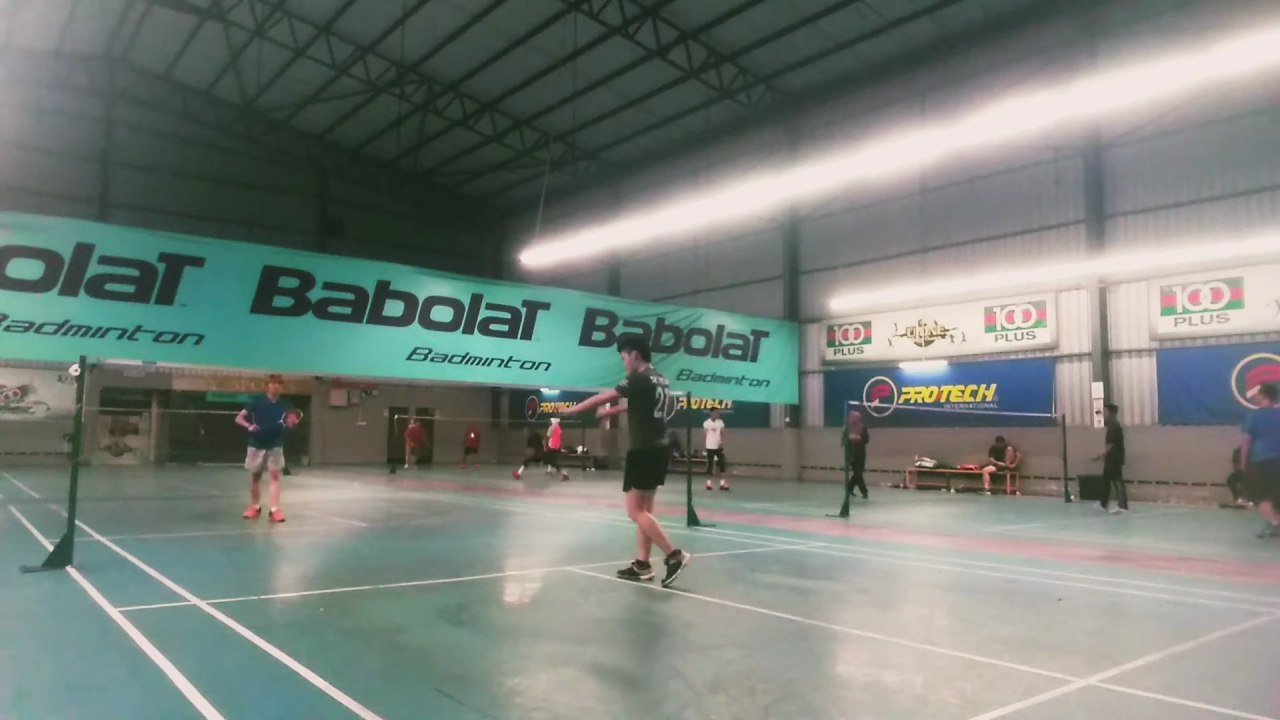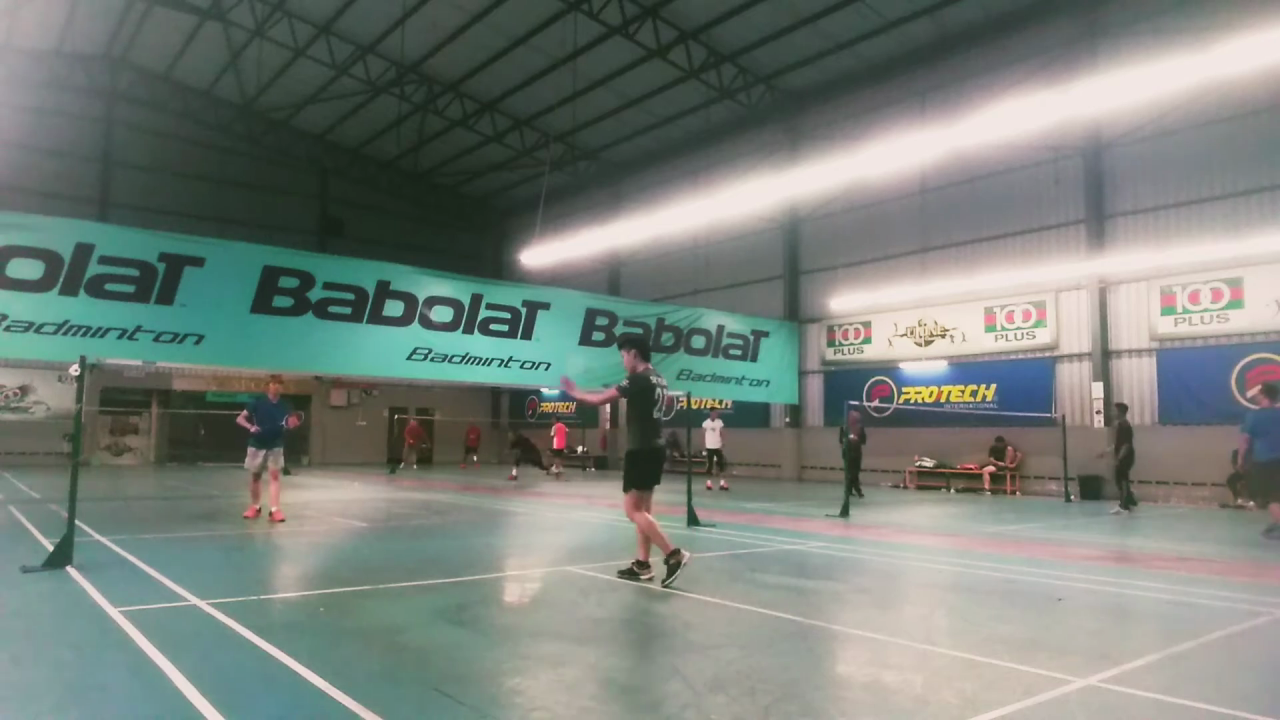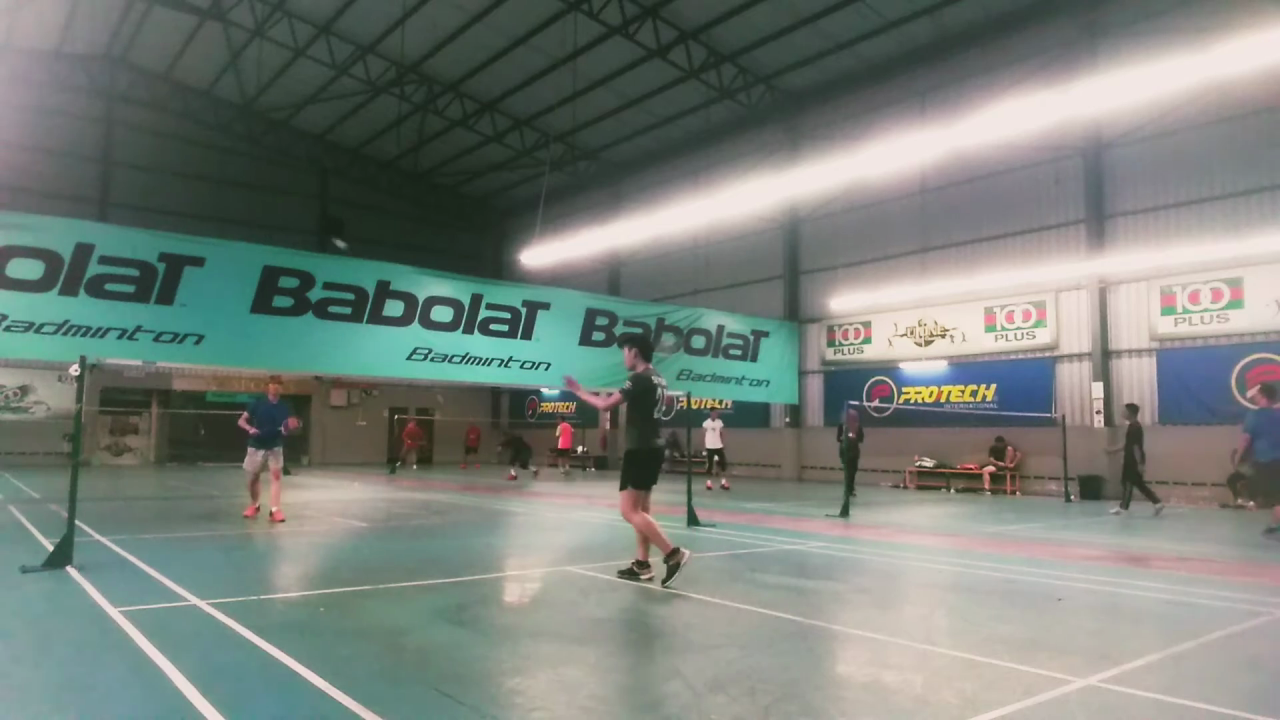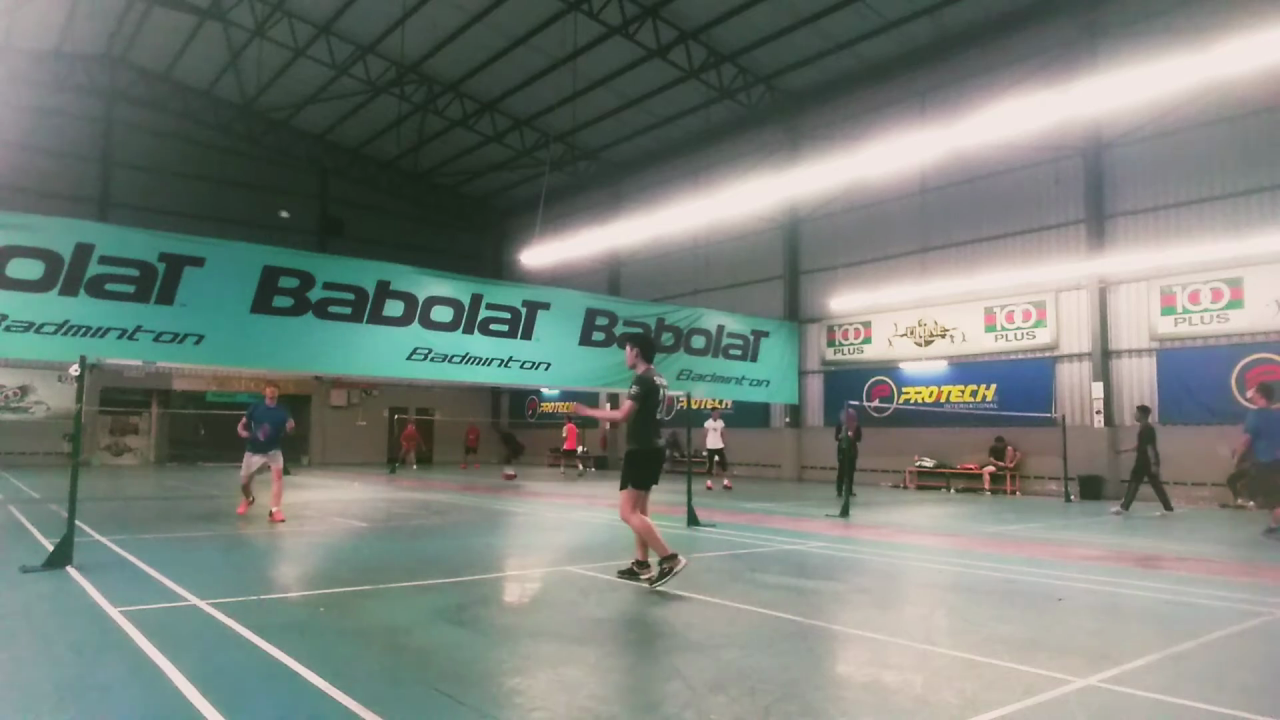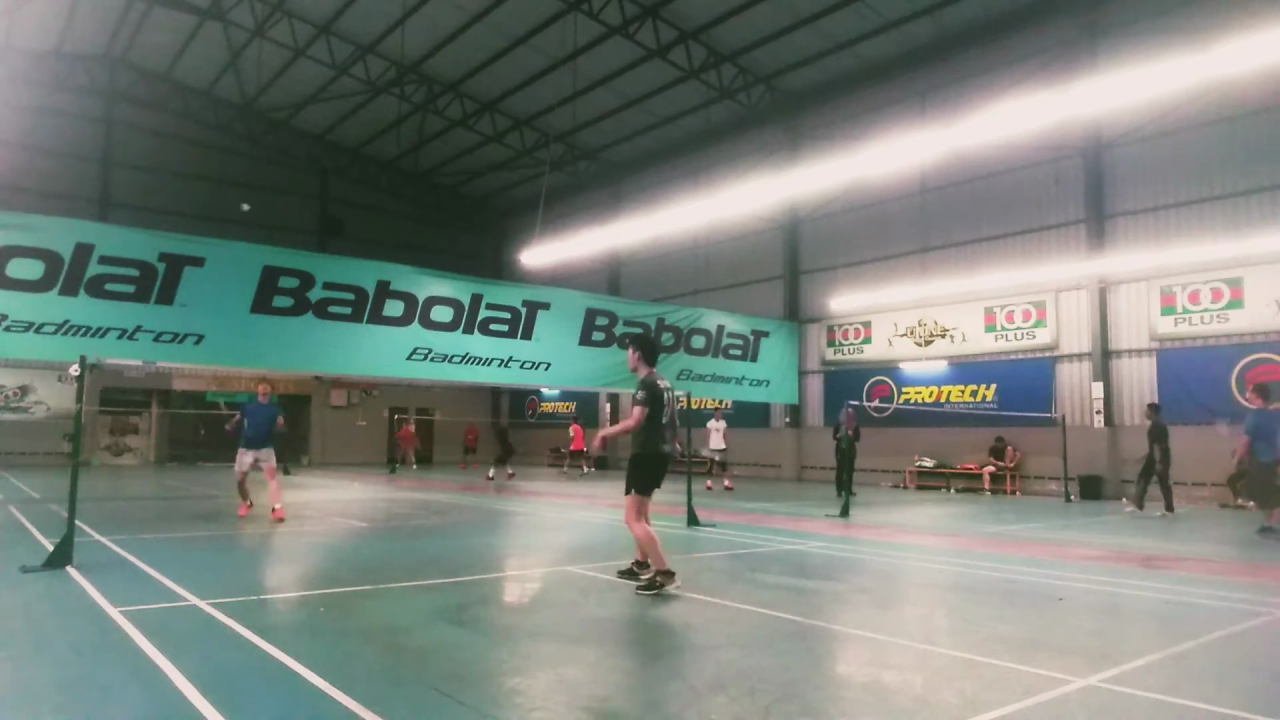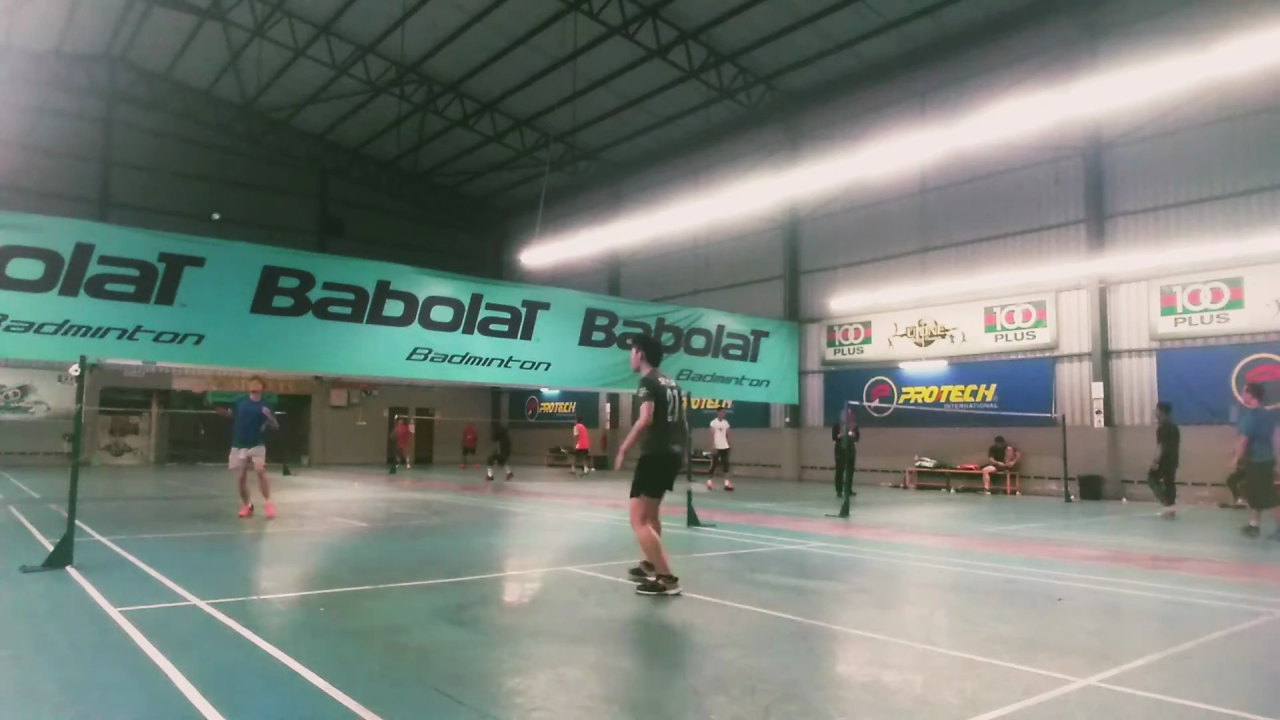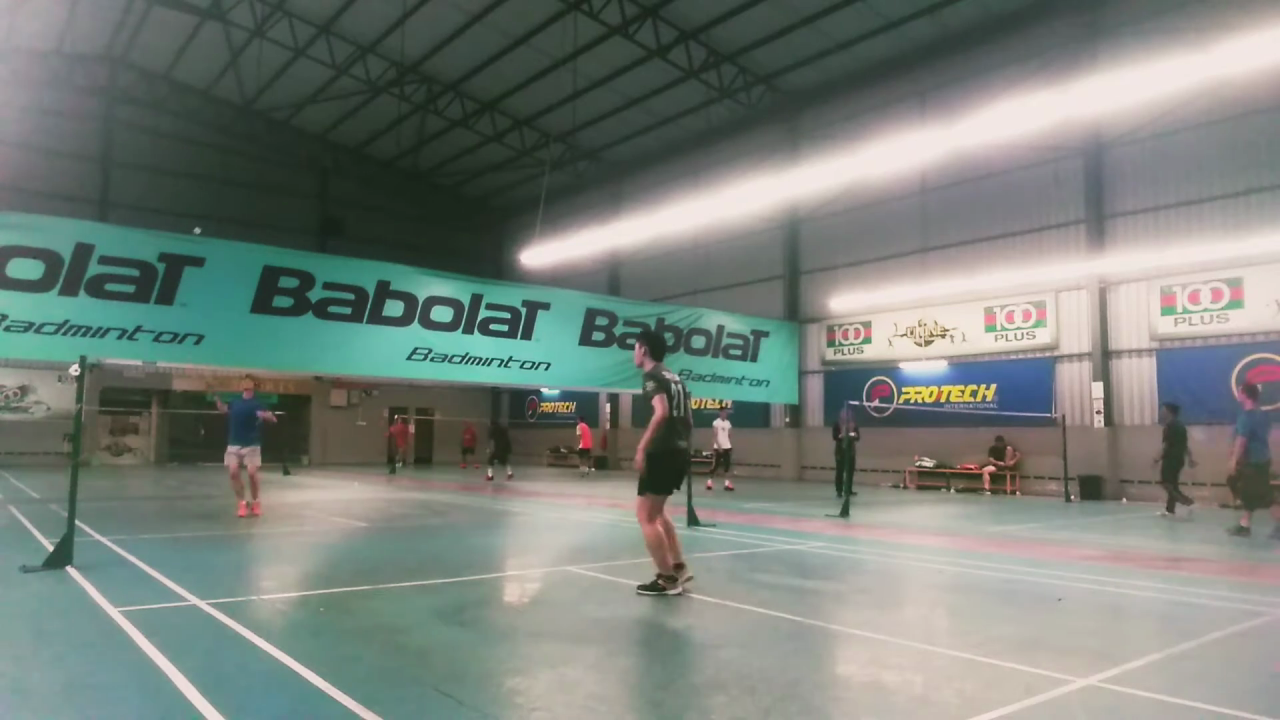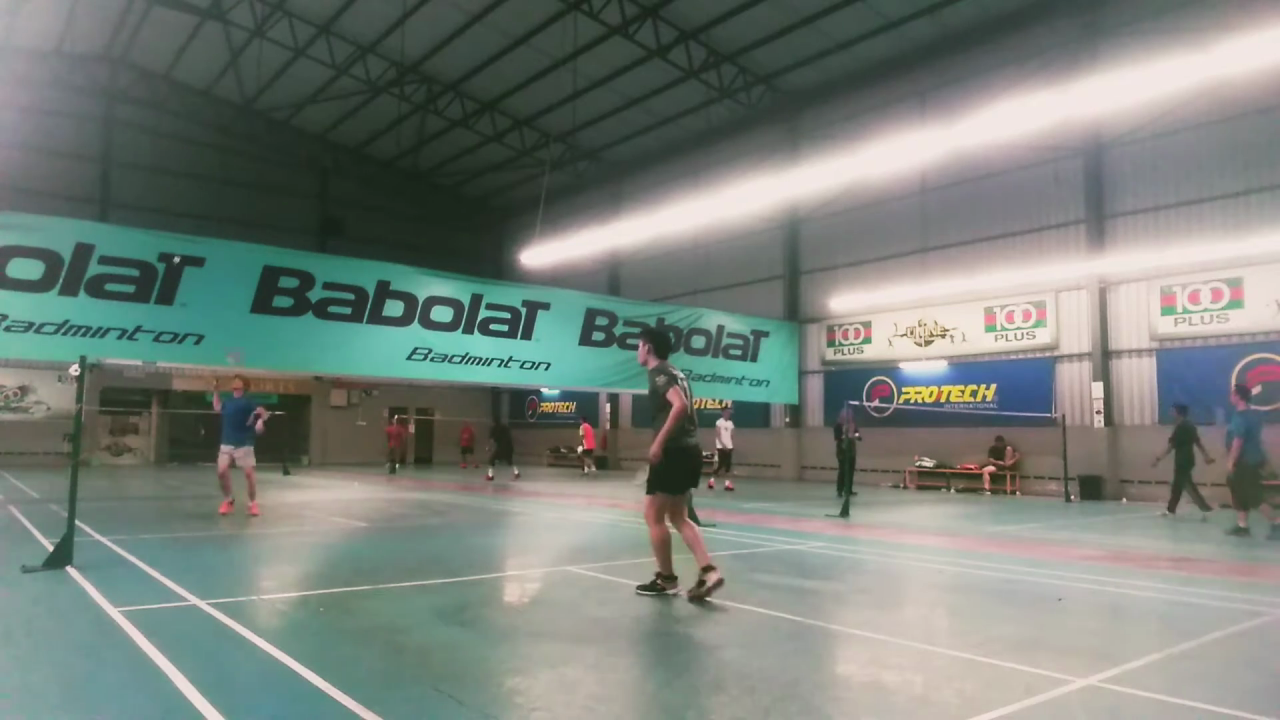
dt=0.1s
person 1, frame 1
left shoulder: (639, 379)
right shoulder: (660, 380)
left elbow: (600, 399)
left wrist: (572, 409)
right wrist: (613, 411)
left hip: (644, 451)
right hip: (658, 449)
left knee: (636, 511)
right knee: (644, 510)
left ankle: (674, 555)
right ankle: (642, 564)
person 1, frame 2
left shoulder: (639, 379)
right shoulder: (658, 380)
left elbow: (602, 399)
left wrist: (575, 392)
left hip: (642, 451)
right hip: (654, 449)
left knee: (634, 511)
right knee: (642, 510)
left ankle: (674, 555)
right ankle: (642, 564)
person 1, frame 3
left shoulder: (639, 379)
right shoulder: (657, 379)
left elbow: (607, 404)
left wrist: (579, 391)
left hip: (640, 450)
right hip: (653, 449)
left knee: (630, 511)
right knee: (641, 510)
left ankle: (673, 554)
right ankle: (642, 564)
person 1, frame 4
left shoulder: (642, 380)
right shoulder: (658, 380)
left elbow: (622, 415)
left wrist: (589, 412)
left hip: (641, 451)
right hip: (654, 449)
left knee: (628, 512)
right knee: (639, 510)
left ankle: (669, 559)
right ankle: (642, 564)
person 1, frame 5
left shoulder: (646, 384)
right shoulder: (664, 383)
left elbow: (635, 422)
right elbow: (673, 422)
left wrist: (603, 433)
left hip: (646, 455)
right hip: (661, 454)
left knee: (634, 519)
right knee: (640, 512)
left ankle: (664, 574)
right ankle: (642, 563)
person 1, frame 6
left shoulder: (648, 382)
right shoulder: (669, 383)
left elbow: (644, 420)
right elbow: (681, 423)
left wrist: (623, 450)
right wrist: (678, 450)
left hip: (655, 456)
right hip: (671, 455)
left knee: (638, 521)
right knee: (650, 514)
left ankle: (666, 579)
right ankle: (651, 566)
person 1, frame 7
left shoulder: (653, 377)
right shoulder: (674, 377)
left elbow: (661, 413)
right elbow: (688, 419)
left wrist: (641, 449)
left hip: (663, 454)
right hip: (680, 452)
left knee: (646, 518)
right knee: (657, 512)
left ankle: (667, 579)
right ankle: (678, 566)
person 1, frame 8
left shoulder: (658, 372)
right shoulder: (676, 373)
left elbow: (680, 406)
left wrist: (657, 442)
left hip: (673, 451)
right hip: (690, 450)
left knee: (653, 517)
right knee: (678, 516)
left ankle: (666, 579)
right ankle: (708, 571)
